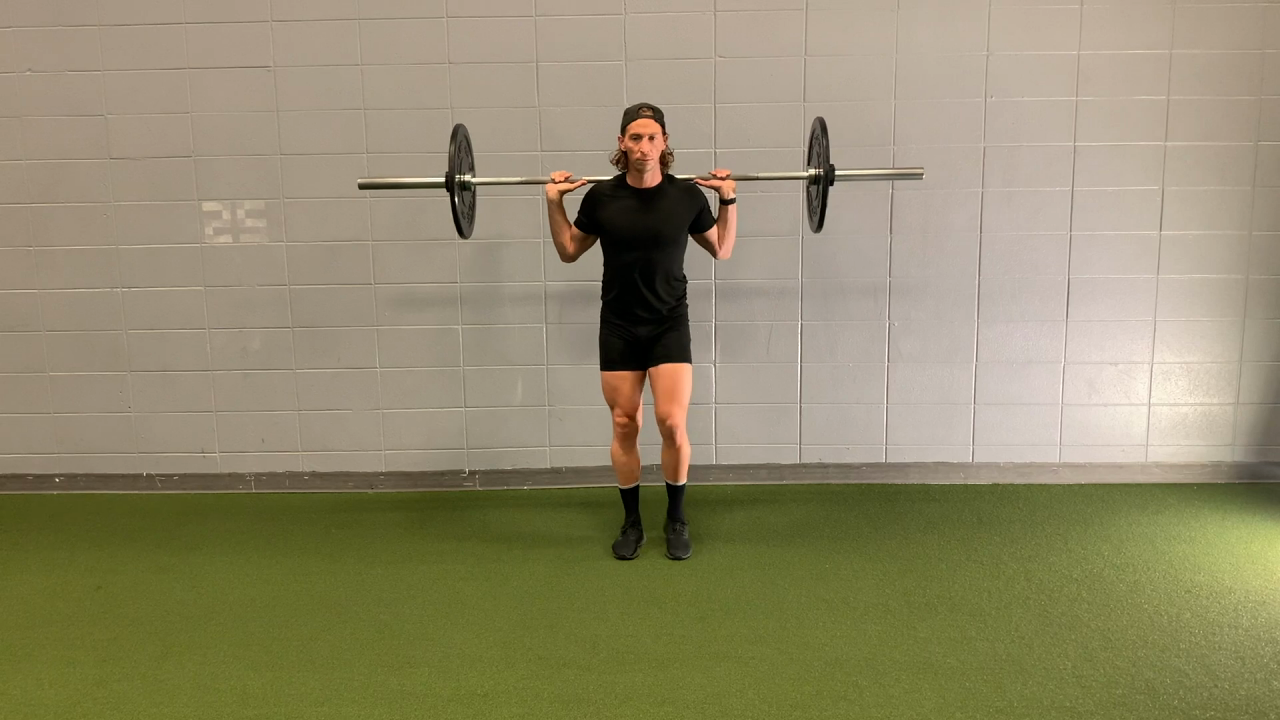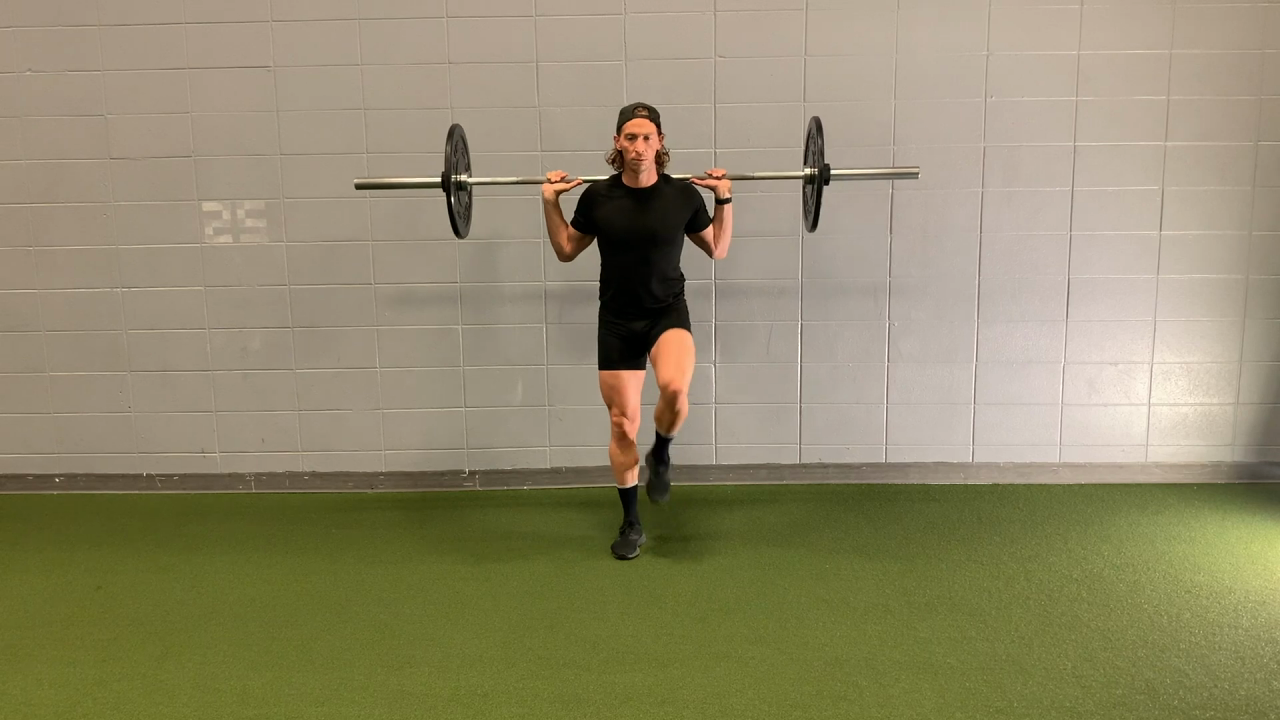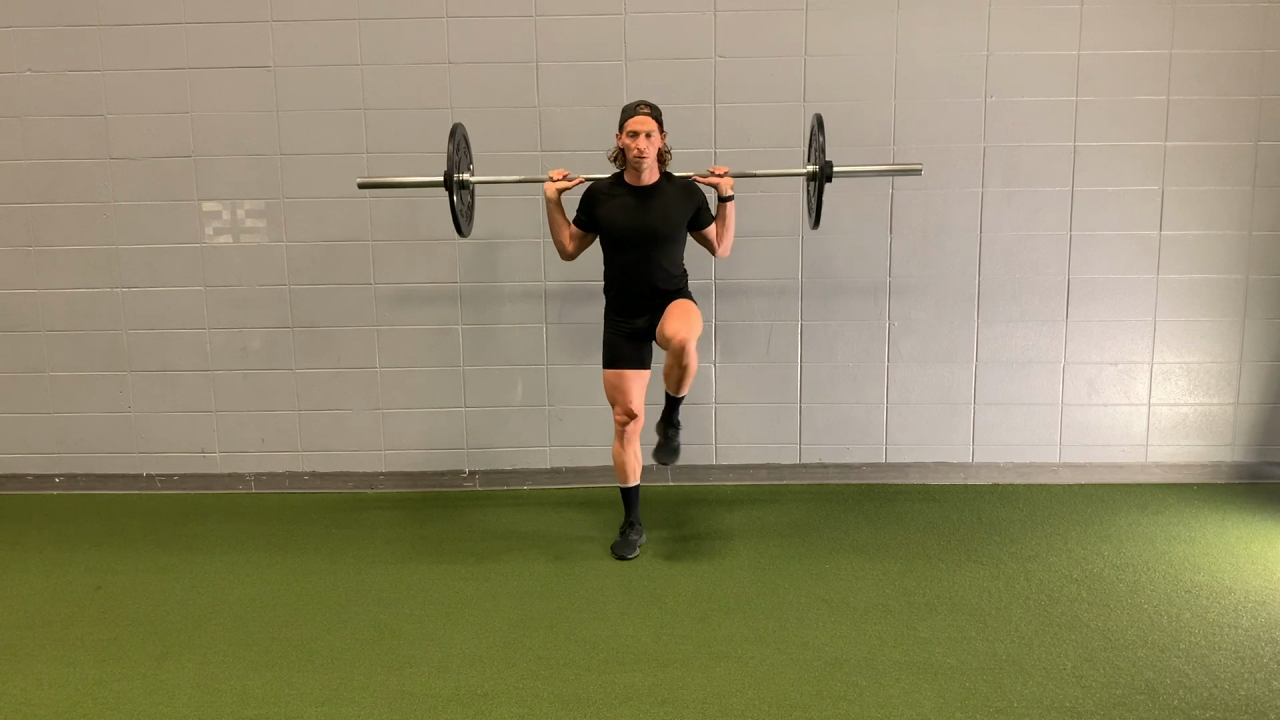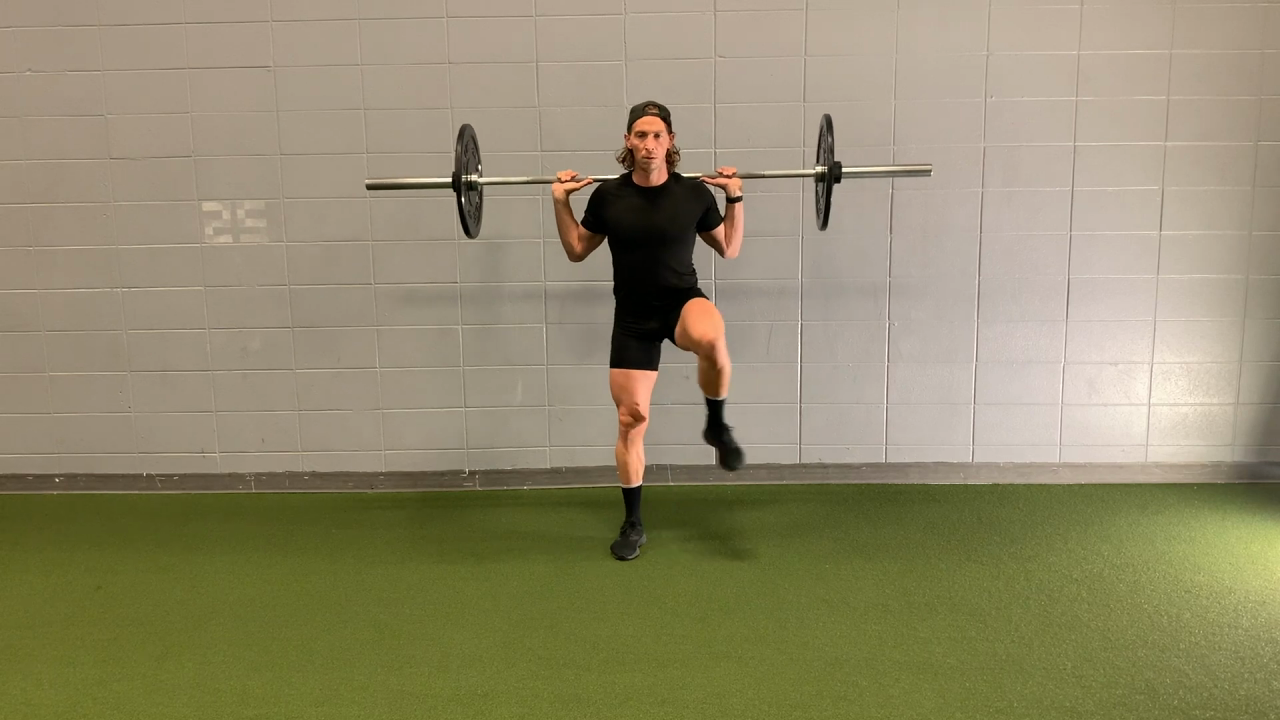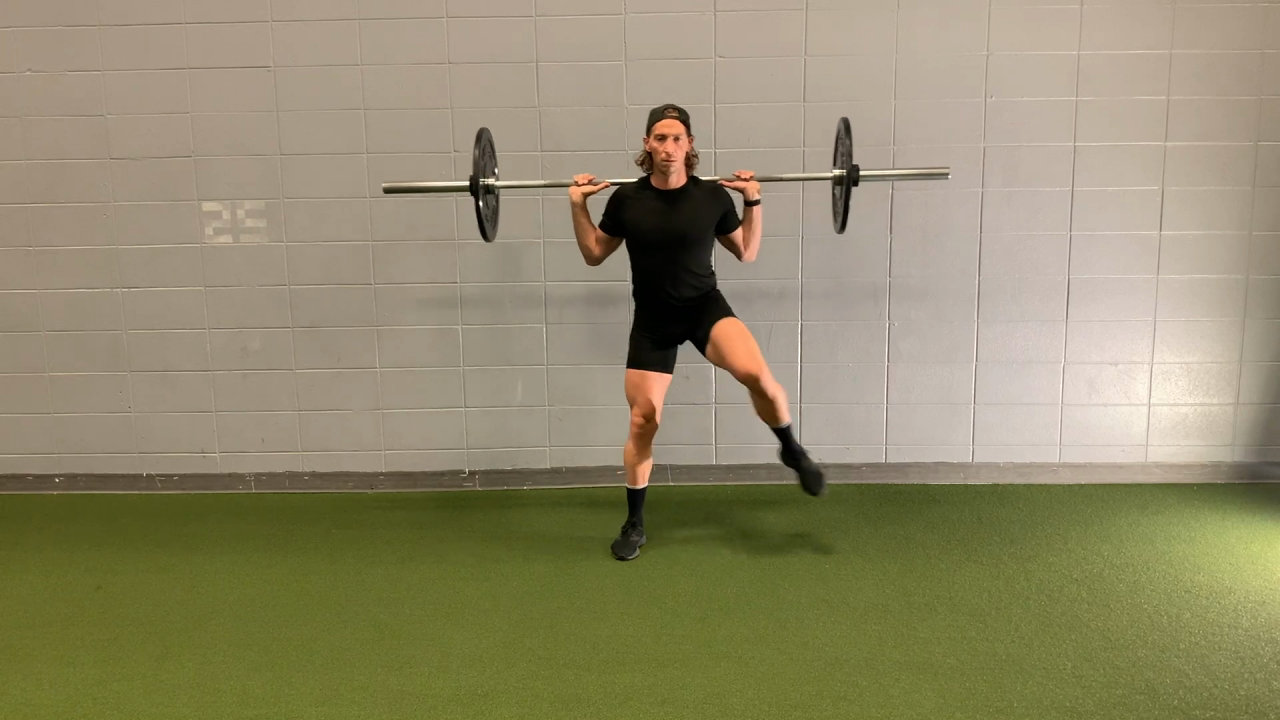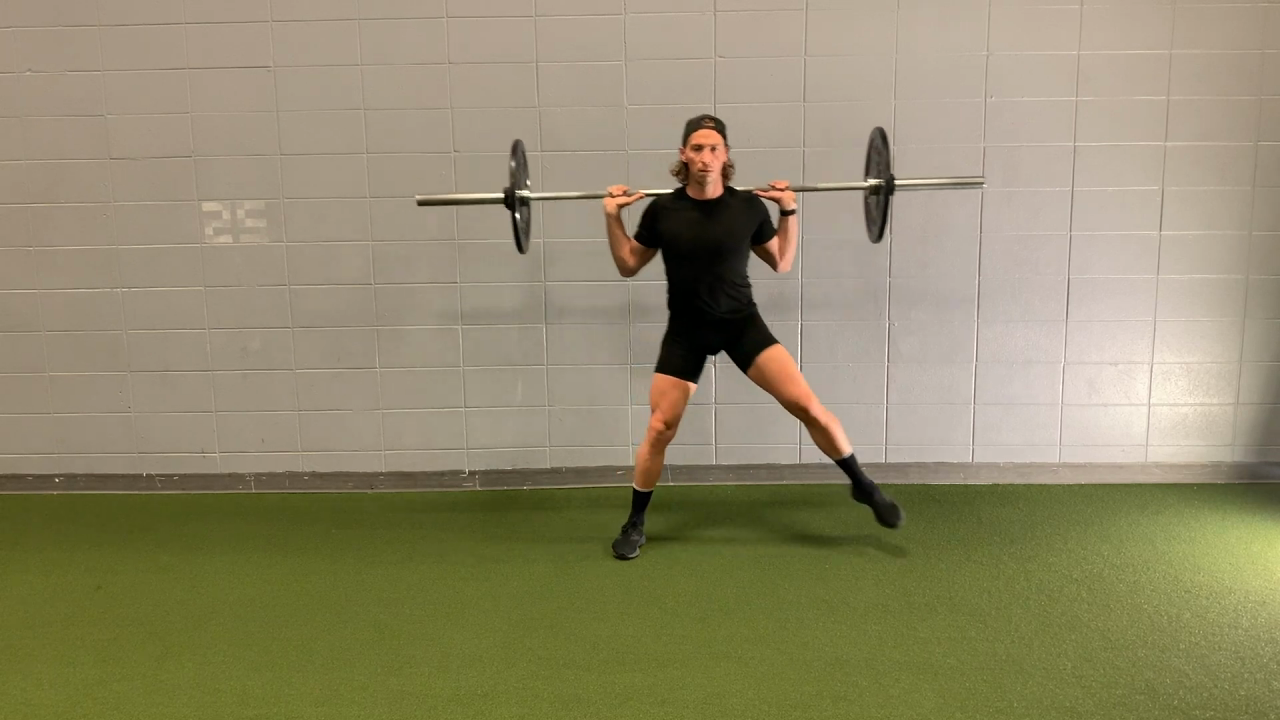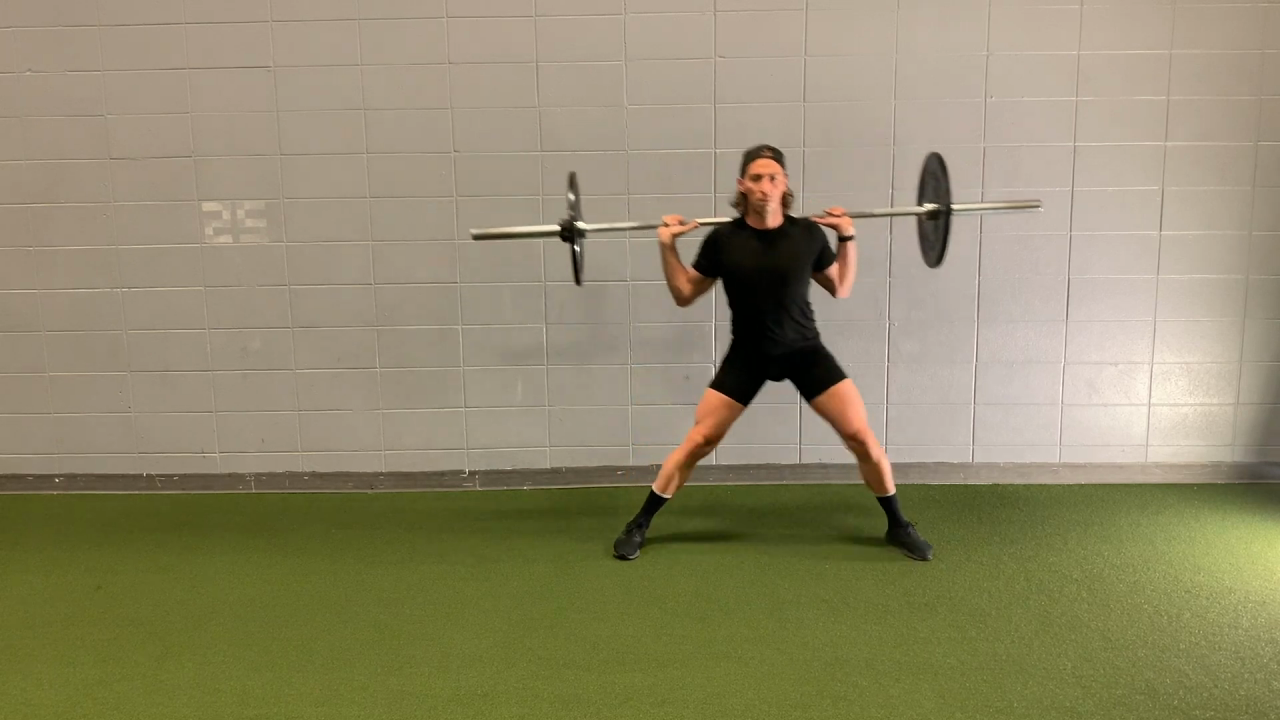
dt=0.2s
person 1, frame 1
left shoulder: (687, 195)
right shoulder: (601, 197)
left elbow: (721, 250)
right elbow: (569, 251)
left wrist: (727, 200)
right wrist: (554, 202)
left hip: (668, 321)
right hip: (618, 325)
left knee: (672, 424)
right knee: (623, 424)
left ankle: (676, 518)
right ankle: (632, 522)
person 1, frame 2
left shoulder: (683, 195)
right shoulder: (597, 196)
left elbow: (717, 249)
right elbow: (566, 251)
left wrist: (724, 199)
right wrist: (550, 202)
left hip: (667, 312)
right hip: (617, 321)
left knee: (674, 387)
right knee: (622, 422)
left ankle: (659, 454)
right ankle: (631, 522)
person 1, frame 3
left shoulder: (685, 192)
right shoulder: (599, 195)
left elbow: (720, 247)
right elbow: (569, 249)
left wrist: (726, 197)
right wrist: (552, 201)
left hip: (671, 300)
right hip: (622, 317)
left knee: (682, 340)
right knee: (625, 421)
left ankle: (671, 420)
right ankle: (632, 523)
person 1, frame 4
left shoulder: (693, 193)
right shoulder: (607, 196)
left elbow: (729, 248)
right elbow: (577, 250)
left wrist: (735, 197)
right wrist: (560, 201)
left hip: (683, 300)
right hip: (632, 317)
left knee: (711, 340)
right knee: (630, 422)
left ankle: (717, 426)
right ankle: (633, 524)
person 1, frame 5
left shoulder: (712, 196)
right shoulder: (626, 198)
left elbow: (747, 252)
right elbow: (594, 254)
left wrist: (753, 201)
right wrist: (577, 205)
left hip: (704, 307)
right hip: (652, 320)
left knee: (756, 373)
right knee: (643, 421)
left ankle: (791, 449)
right ankle: (634, 523)
person 1, frame 6
left shoulder: (747, 206)
right shoulder: (662, 209)
left elbow: (781, 262)
right elbow: (628, 266)
left wrist: (788, 211)
right wrist: (612, 217)
left hip: (740, 322)
right hip: (686, 331)
left knee: (805, 404)
right knee: (660, 427)
left ankle: (863, 487)
right ankle: (634, 523)
person 1, frame 7
left shoulder: (808, 234)
right shoulder: (724, 239)
left elbow: (840, 289)
right elbow: (684, 295)
left wrist: (847, 238)
right wrist: (667, 246)
left hip: (803, 351)
right hip: (746, 354)
left knee: (861, 436)
right knee: (699, 441)
left ankle: (898, 525)
right ankle: (639, 524)
